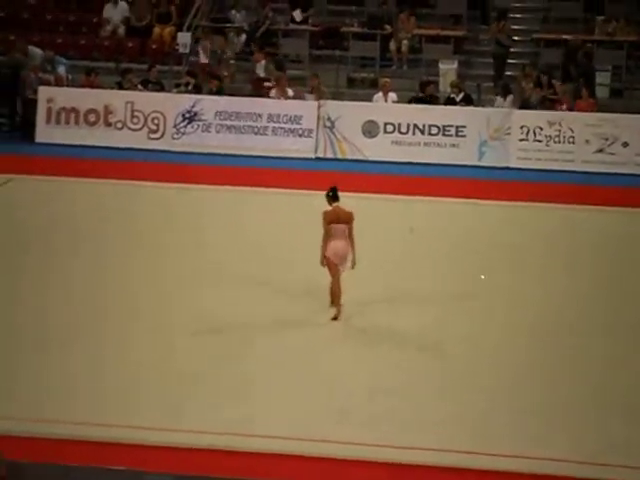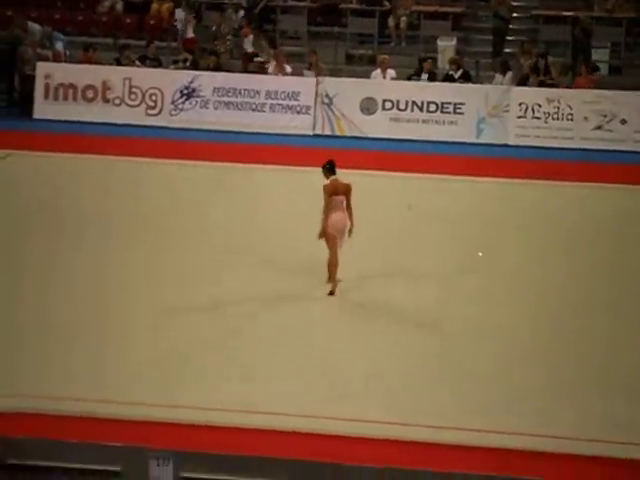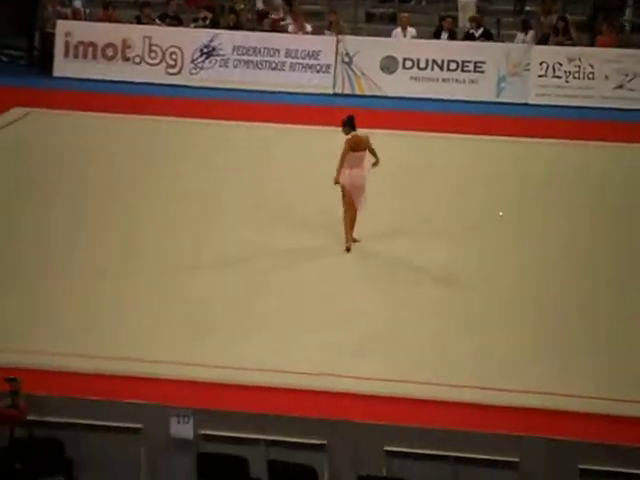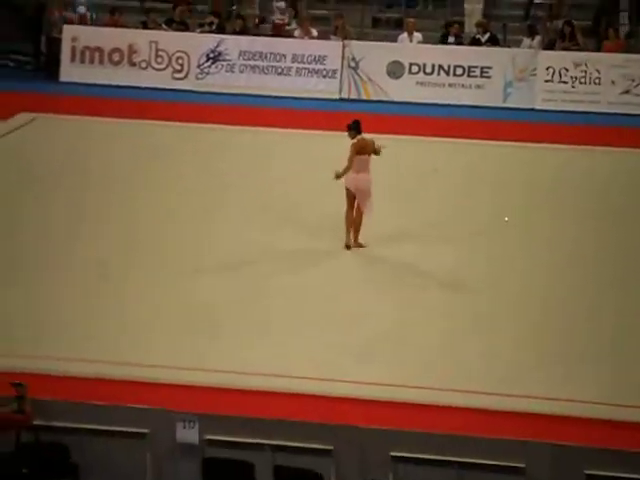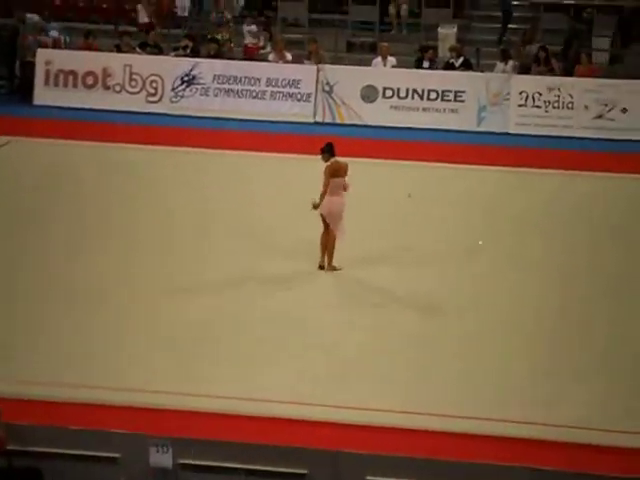
dt=0.2s
person 1, frame 1
left shoulder: (326, 214)
right shoulder: (349, 214)
left elbow: (326, 235)
right elbow: (350, 236)
left wrist: (322, 254)
right wrist: (354, 255)
left hip: (331, 247)
right hip: (343, 247)
left knee: (335, 279)
right knee: (335, 276)
left ankle: (338, 309)
right ankle: (334, 301)
person 1, frame 2
left shoulder: (327, 187)
right shoulder: (347, 186)
left elbow: (327, 208)
right elbow: (349, 207)
left wrist: (323, 227)
right wrist: (351, 225)
left hip: (331, 220)
right hip: (342, 219)
left knee: (333, 252)
right knee: (334, 250)
left ankle: (333, 282)
right ankle: (331, 277)
person 1, frame 3
left shoulder: (349, 141)
right shoulder: (366, 139)
left elbow: (342, 159)
right elbow: (371, 149)
left wrist: (337, 175)
right wrist: (376, 160)
left hip: (347, 174)
right hip: (359, 175)
left knee: (347, 208)
right knee: (354, 207)
left ankle: (348, 239)
right ankle: (350, 236)
person 1, frame 4
left shoulder: (355, 145)
right shoulder: (371, 142)
left elbow: (350, 164)
left wrist: (341, 174)
right wrist: (378, 150)
left hip: (352, 178)
right hip: (365, 179)
left knee: (349, 208)
right knee: (359, 210)
left ankle: (348, 238)
right ankle: (355, 240)
person 1, frame 5
left shoulder: (329, 168)
right shoulder: (345, 165)
left elbow: (326, 187)
left wrist: (319, 202)
left hip: (328, 201)
right hip: (338, 202)
left knee: (326, 230)
right knee: (333, 233)
left ankle: (322, 260)
right ankle: (329, 264)
